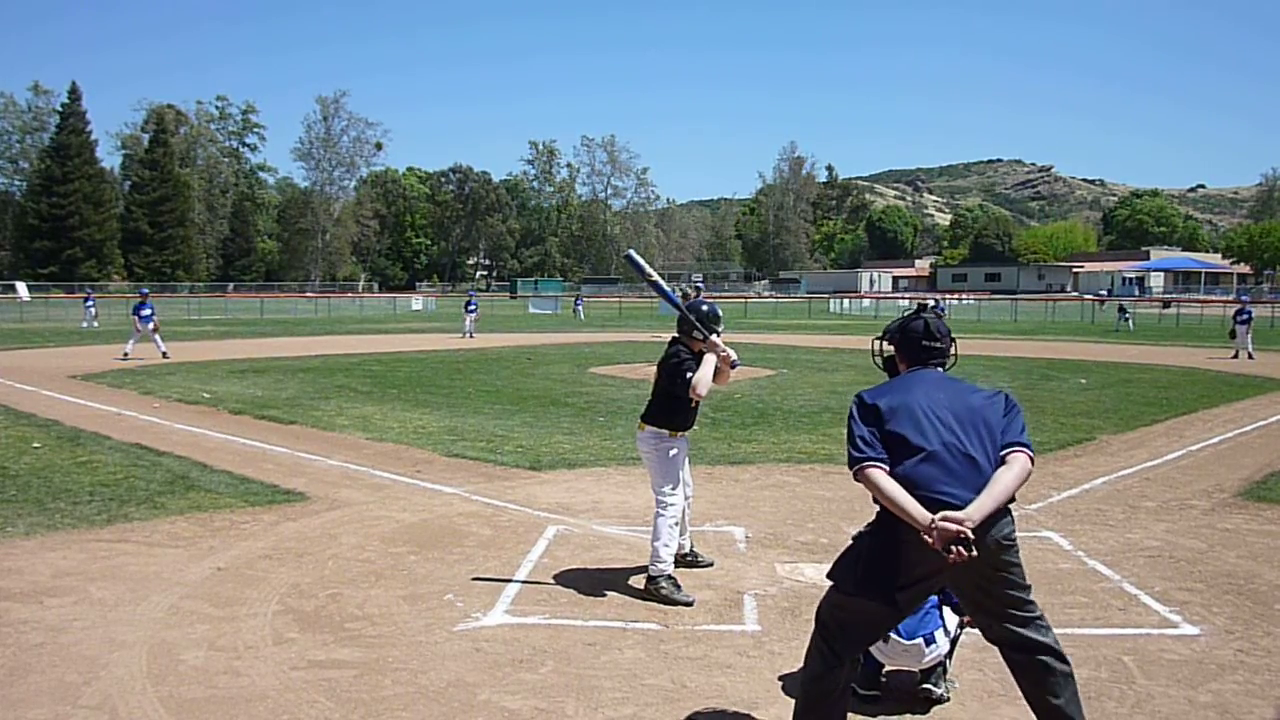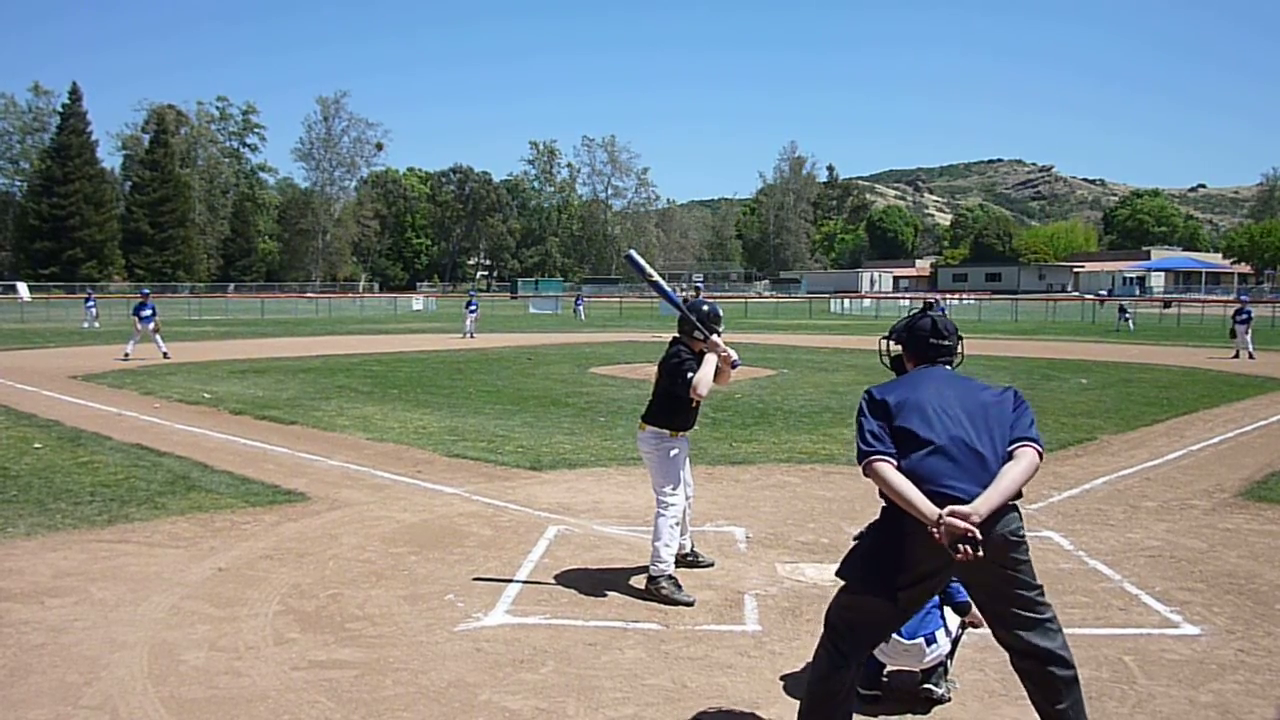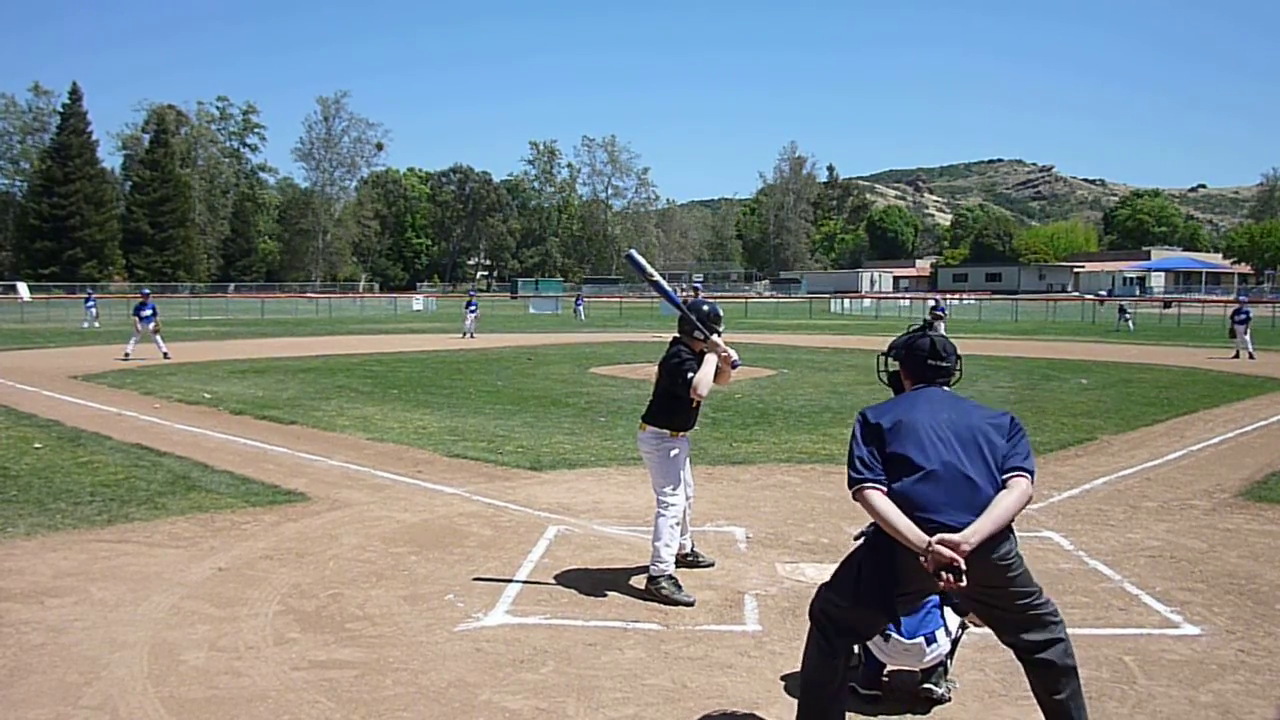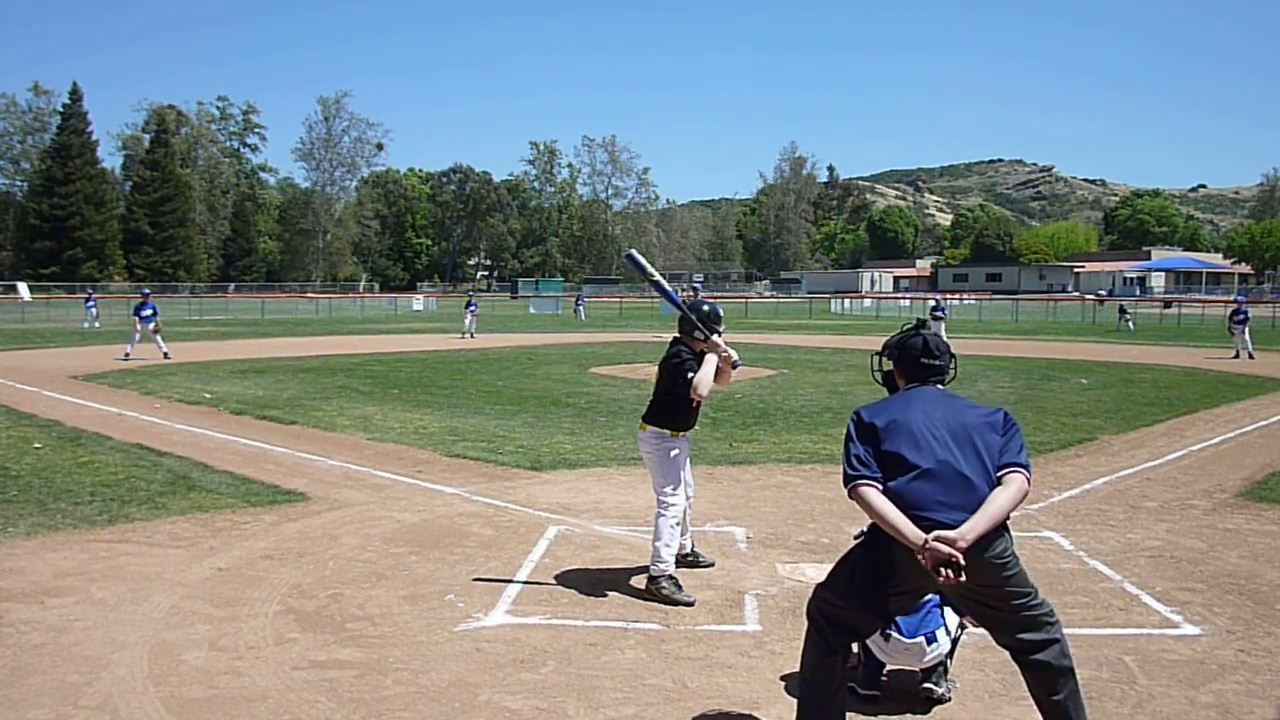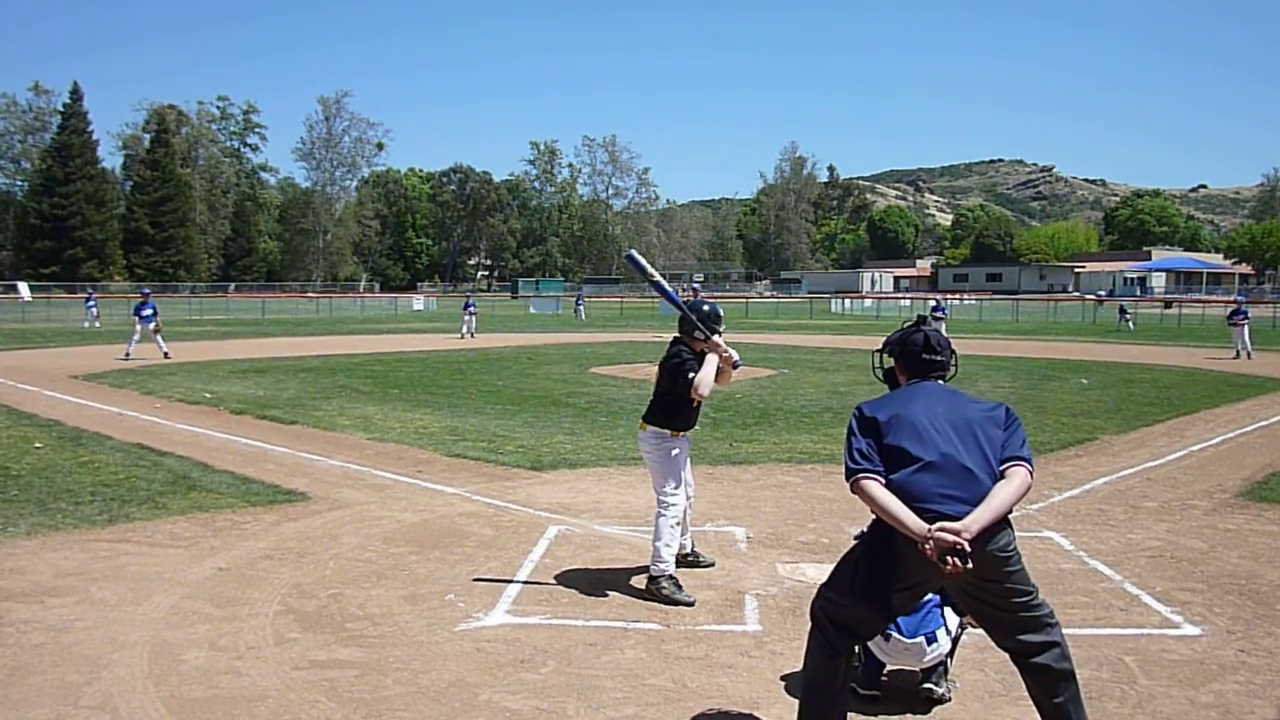
dt=0.2s
person 1, frame 1
left shoulder: (872, 401)
right shoulder: (997, 401)
left elbow: (871, 471)
right elbow: (1019, 461)
left wrist: (928, 524)
right wrist: (969, 520)
left hip: (906, 531)
right hip: (989, 530)
left knee: (837, 631)
right knee: (1029, 636)
person 1, frame 2
left shoulder: (880, 397)
right shoulder: (1005, 397)
left elbow: (879, 467)
right elbow: (1026, 456)
left wrist: (937, 520)
right wrist: (975, 513)
left hip: (912, 526)
right hip: (995, 524)
left knee: (846, 631)
right knee: (1039, 640)
person 1, frame 3
left shoulder: (875, 417)
right shoulder: (1001, 420)
left elbow: (869, 491)
right elbow: (1020, 486)
left wrist: (924, 546)
right wrist: (966, 541)
left hip: (903, 546)
right hip: (988, 548)
left knee: (832, 620)
right knee: (1044, 632)
person 1, frame 4
left shoulder: (870, 416)
right shoulder: (995, 417)
left elbow: (864, 488)
right elbow: (1016, 482)
left wrist: (921, 545)
right wrist: (963, 539)
left hip: (900, 546)
right hip: (984, 546)
left knee: (828, 619)
right knee: (1039, 634)
person 1, frame 5
left shoulder: (872, 412)
right shoulder: (997, 412)
left elbow: (866, 483)
right elbow: (1018, 476)
left wrist: (923, 534)
right wrist: (967, 529)
left hip: (903, 539)
right hip: (987, 540)
left knee: (833, 621)
right knee: (1038, 637)
person 2, frame 1
left shoulder: (694, 353)
right shoulder: (678, 357)
left elbow: (719, 380)
right elbow: (698, 390)
left wrist: (724, 363)
right wrist: (711, 353)
left hip: (674, 436)
right hip: (659, 438)
left knee: (684, 494)
right knee: (670, 501)
left ankle: (681, 550)
right ankle: (658, 576)
person 2, frame 2
left shoulder: (695, 353)
right shoulder: (679, 357)
left elbow: (720, 380)
right elbow: (699, 390)
left wrist: (725, 363)
right wrist: (712, 354)
left hip: (675, 436)
right hip: (660, 438)
left knee: (684, 494)
right knee: (671, 501)
left ankle: (682, 550)
right ankle: (659, 577)
person 2, frame 3
left shoulder: (696, 354)
right shoulder: (679, 357)
left elbow: (720, 380)
right elbow: (699, 391)
left wrist: (725, 363)
right wrist: (712, 354)
left hip: (675, 437)
right hip: (661, 438)
left knee: (685, 495)
right knee: (671, 502)
left ankle: (682, 550)
right ankle: (660, 577)
person 2, frame 4
left shoulder: (695, 353)
right shoulder: (680, 357)
left elbow: (720, 380)
right elbow: (700, 390)
left wrist: (726, 363)
right wrist: (713, 354)
left hip: (676, 436)
right hip: (661, 438)
left knee: (685, 494)
right knee: (671, 501)
left ankle: (683, 550)
right ankle: (660, 577)
person 2, frame 5
left shoulder: (696, 353)
right shoulder: (680, 357)
left elbow: (721, 380)
right elbow: (701, 390)
left wrist: (726, 363)
right wrist: (713, 353)
left hip: (676, 436)
right hip: (662, 438)
left knee: (685, 494)
right knee: (672, 501)
left ankle: (683, 550)
right ankle: (660, 577)
